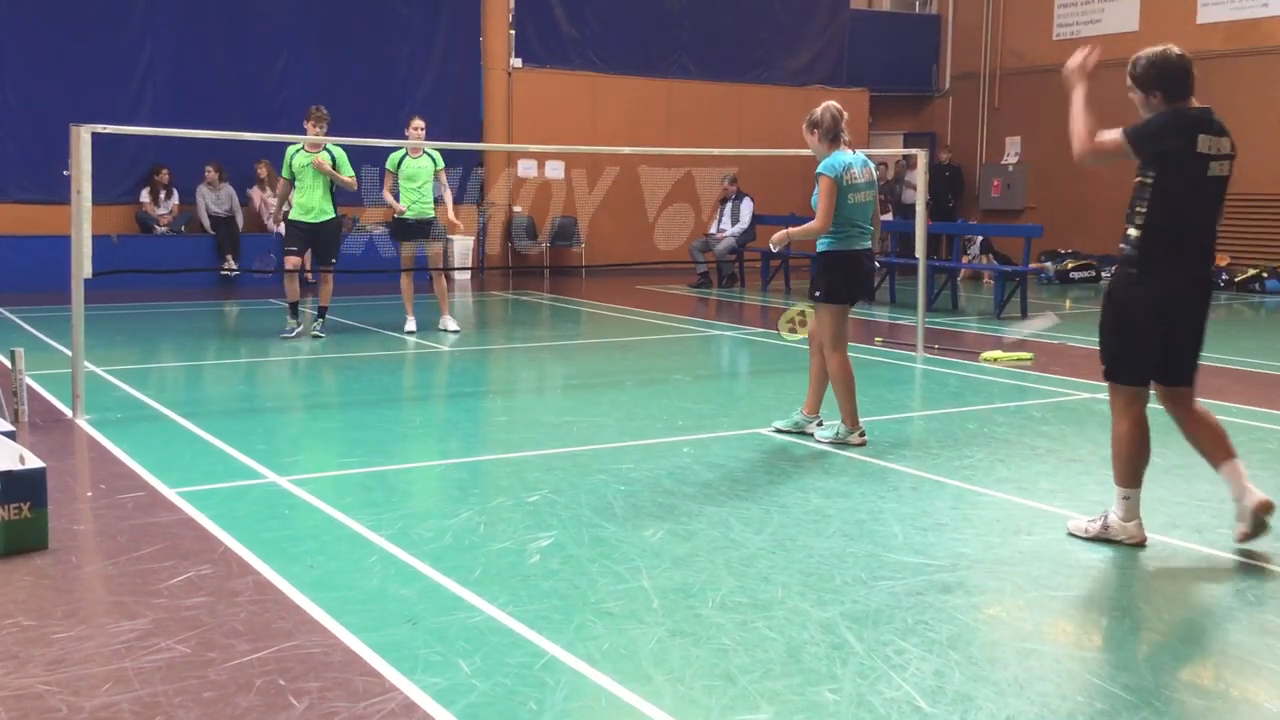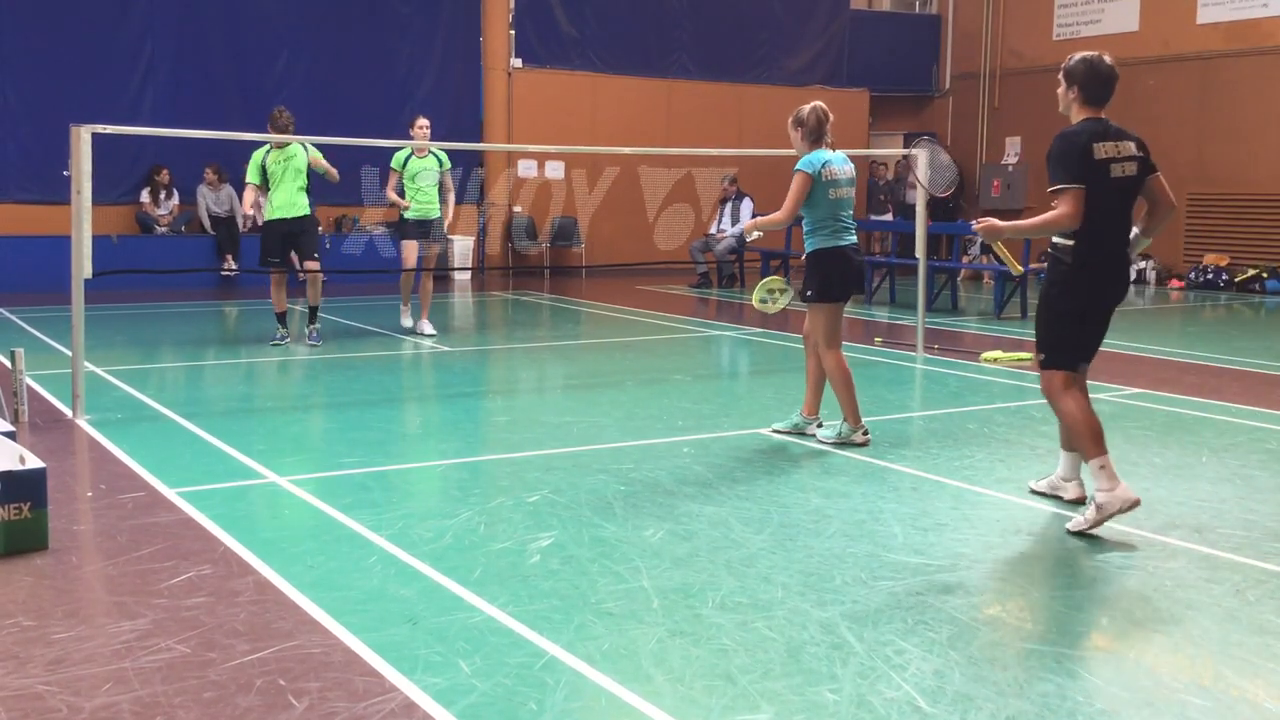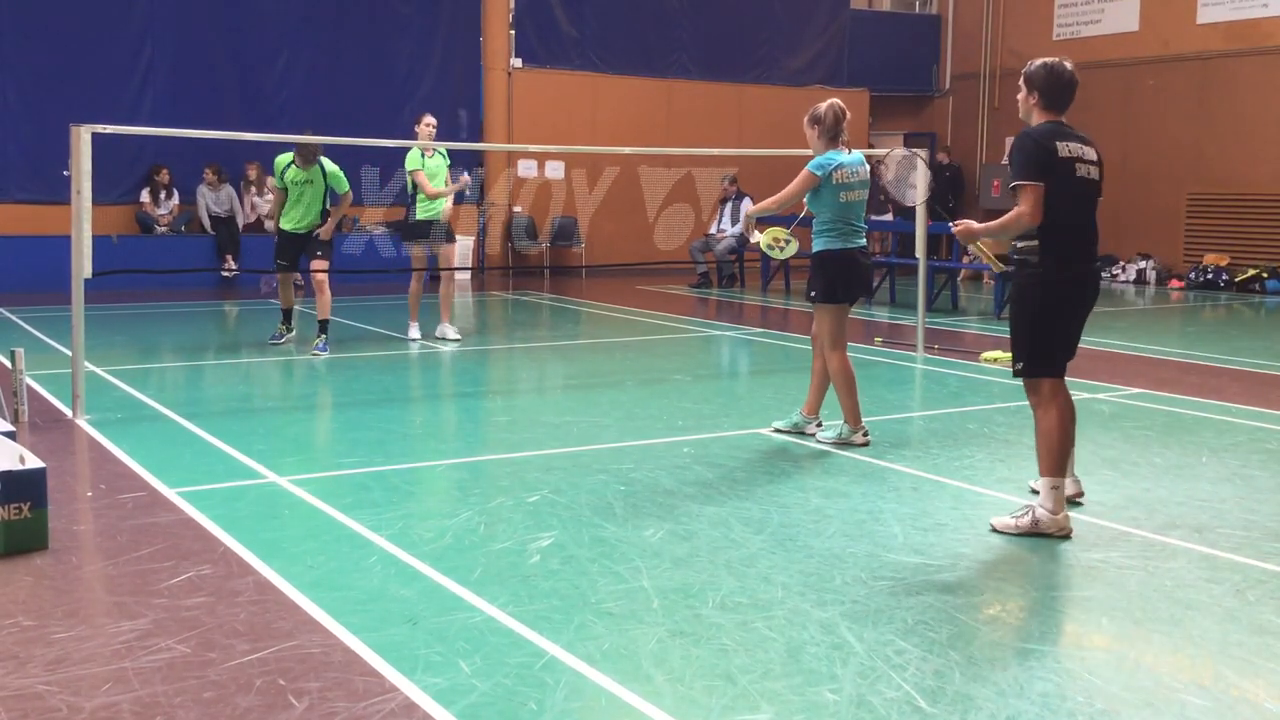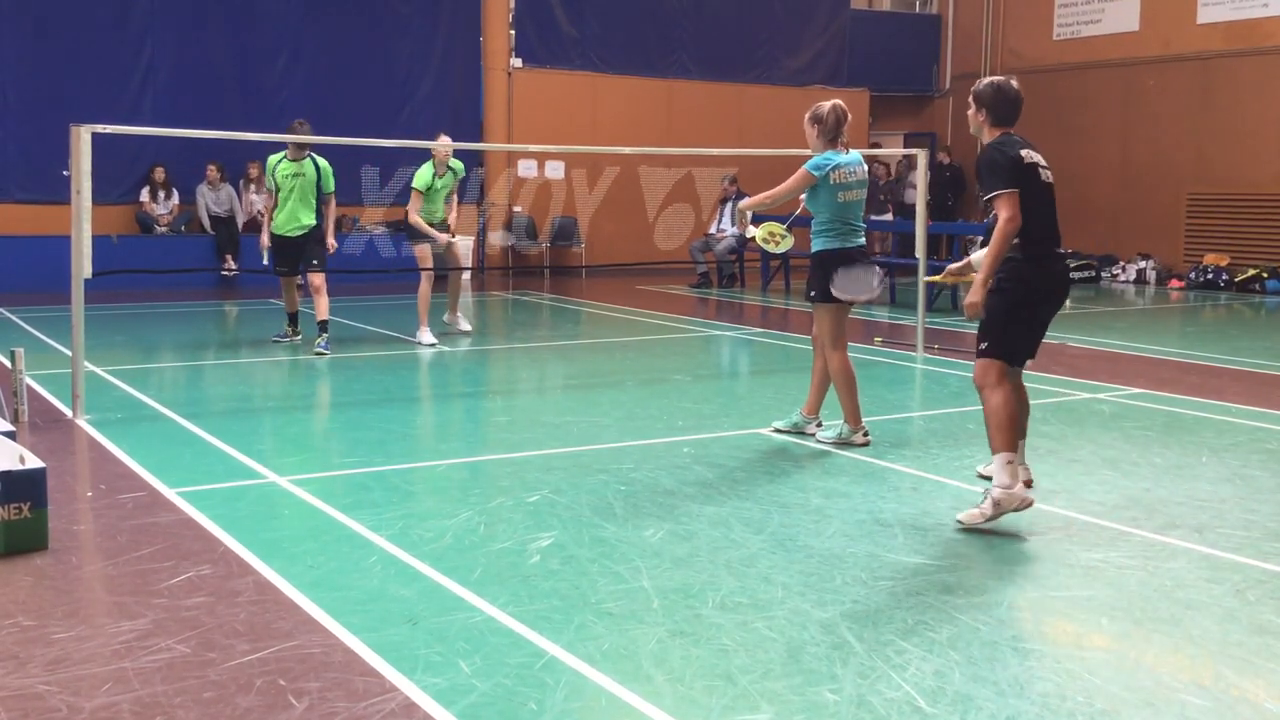
dt=0.7s
person 1, frame 1
left shoulder: (1168, 128)
right shoulder: (1218, 134)
left elbow: (1085, 147)
left wrist: (1078, 84)
left hip: (1143, 286)
right hip: (1195, 286)
left knee: (1126, 401)
right knee: (1180, 400)
left ankle: (1125, 518)
right ankle: (1247, 495)
person 1, frame 2
left shoulder: (1071, 141)
right shoulder: (1131, 143)
left elbow: (1069, 217)
right elbow: (1165, 204)
left wrist: (1004, 228)
right wrist: (1132, 240)
left hip: (1074, 275)
right hip: (1111, 274)
left knee: (1058, 383)
right knee: (1073, 375)
left ankle: (1109, 488)
right ankle: (1068, 477)
person 1, frame 3
left shoulder: (1033, 141)
right shoulder: (1088, 148)
left elbow: (1029, 215)
left wrist: (980, 231)
right wrist: (1010, 240)
left hip: (1044, 279)
right hip: (1081, 277)
left knee: (1043, 389)
right knee: (1053, 381)
left ankle: (1051, 509)
right ankle: (1064, 478)
person 1, frame 4
left shoulder: (995, 153)
right shoulder: (1026, 152)
left elbow: (1009, 221)
left wrist: (980, 282)
right wrist: (973, 261)
left hip: (1023, 278)
right hip: (1048, 274)
left knee: (989, 374)
right knee: (1009, 370)
left ankle: (1007, 485)
right ankle: (1014, 463)
person 2, frame 1
left shoulder: (830, 167)
right shoulder: (865, 163)
left elbow: (822, 225)
right elbow: (875, 219)
left wrist: (787, 234)
right wrist: (868, 255)
left hip: (836, 262)
right hip: (860, 259)
left knee: (833, 346)
right knee: (818, 337)
left ankle: (851, 427)
right ankle: (809, 415)
person 2, frame 2
left shoulder: (809, 164)
right shoulder: (844, 160)
left elbow: (785, 216)
left wrist: (754, 223)
left hip: (826, 259)
right hip: (847, 254)
left knee: (828, 346)
right knee: (812, 337)
left ankle: (854, 425)
right ankle: (809, 416)
person 2, frame 3
left shoulder: (823, 164)
right shoulder: (859, 161)
left elbow: (778, 202)
left wrist: (749, 212)
left hip: (832, 260)
right hip: (855, 257)
left knee: (833, 347)
right knee: (820, 339)
left ankle: (854, 427)
right ankle: (809, 416)
person 2, frame 4
left shoulder: (821, 164)
right shoulder: (857, 160)
left elbow: (773, 198)
left wrist: (743, 205)
left hip: (831, 259)
right hip: (855, 255)
left knee: (834, 346)
right knee: (821, 339)
left ankle: (854, 427)
right ankle: (809, 415)
person 3, frame 1
left shoulder: (335, 153)
right shoulder: (291, 152)
left elbow: (352, 186)
right elbow: (285, 184)
left wrist: (329, 171)
right wrist: (277, 210)
left hip: (326, 220)
right hip: (297, 219)
left knee: (325, 273)
right knee: (291, 267)
left ankle: (320, 319)
right ankle: (293, 318)
person 3, frame 2
left shoulder: (305, 149)
right shoulder: (260, 155)
left elbow: (335, 178)
right elbow: (251, 188)
left wrist: (323, 165)
right wrist: (247, 207)
left hip: (303, 218)
right hip: (274, 221)
left knee: (313, 271)
right knee: (277, 277)
left ankle: (313, 323)
right ankle: (282, 328)
person 3, frame 3
left shoulder: (330, 169)
right shoulder: (281, 162)
left elbow: (347, 197)
right elbow: (280, 192)
left wrist: (330, 226)
right wrist: (275, 221)
left hip: (318, 229)
right hip: (287, 229)
left knee: (320, 279)
right knee: (283, 278)
left ankle: (322, 336)
right ankle: (286, 325)
person 3, frame 4
left shoulder: (321, 165)
right shoulder: (273, 162)
left elbow: (330, 201)
right elbow: (271, 198)
left wrist: (330, 234)
right wrist: (265, 230)
left hip: (312, 232)
right hip: (282, 232)
left knee: (317, 283)
right knee: (287, 283)
left ankle: (323, 335)
right ankle: (293, 327)
person 4, frame 1
left shoulder: (434, 157)
right shoulder: (396, 158)
left elbow: (445, 188)
right elbow: (386, 190)
left wrist: (450, 213)
right wrist: (395, 205)
left hip: (429, 218)
right hip: (405, 220)
left knee: (438, 270)
right knee: (407, 270)
left ankle: (445, 317)
right ankle: (410, 318)
person 4, frame 2
left shoulder: (440, 157)
right shoulder: (401, 157)
left elbow: (449, 190)
right elbow: (389, 190)
left wrist: (449, 215)
right wrist: (400, 202)
left hip: (434, 220)
right hip: (410, 220)
left knee: (428, 272)
right knee: (409, 269)
left ankle: (424, 320)
right ankle: (405, 306)
person 4, frame 3
left shoulder: (442, 153)
right shoulder: (413, 157)
right elbow: (429, 192)
left wrist: (448, 203)
right wrist: (458, 186)
left hip: (441, 220)
right hip: (420, 220)
left knee: (448, 273)
right knee: (419, 275)
left ankle: (445, 325)
right ankle: (413, 324)
person 4, frame 4
left shoulder: (457, 167)
right shoulder: (423, 174)
right elbow: (413, 216)
left wrist: (453, 213)
right wrist: (436, 236)
left hip: (439, 220)
right hip: (419, 223)
left knee: (457, 267)
right knee: (428, 274)
left ankle: (453, 314)
right ankle: (423, 329)
